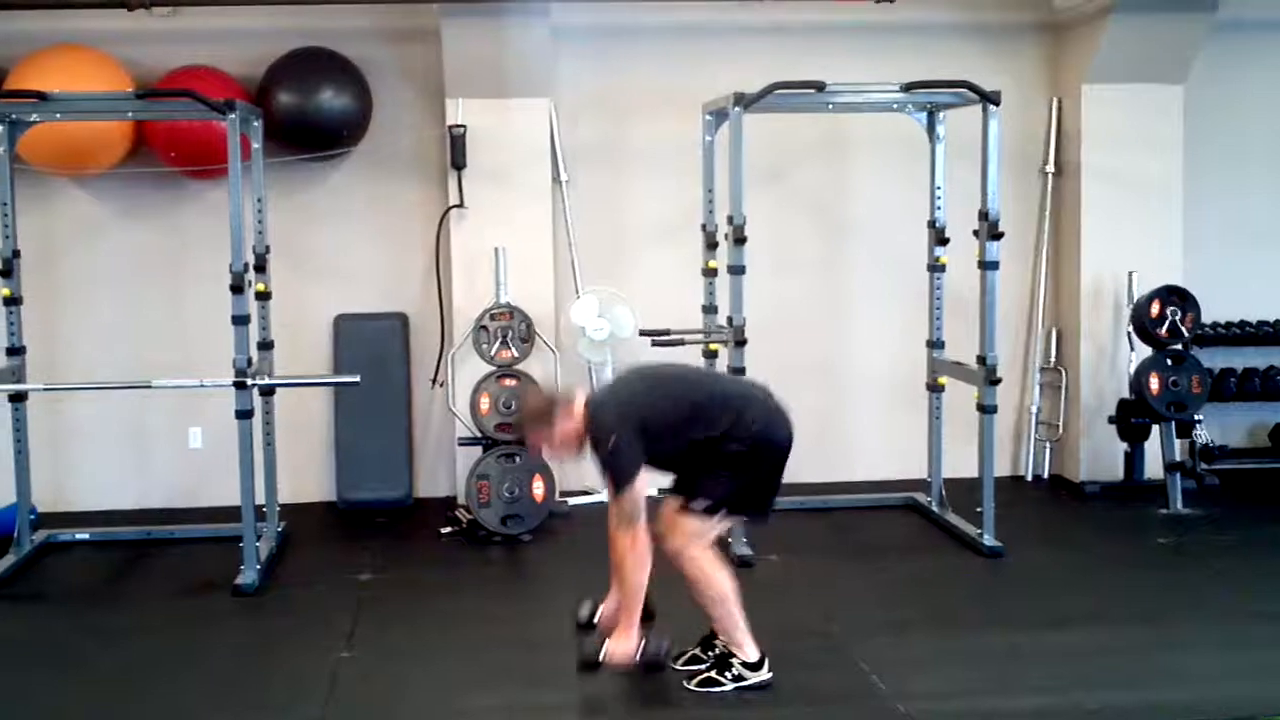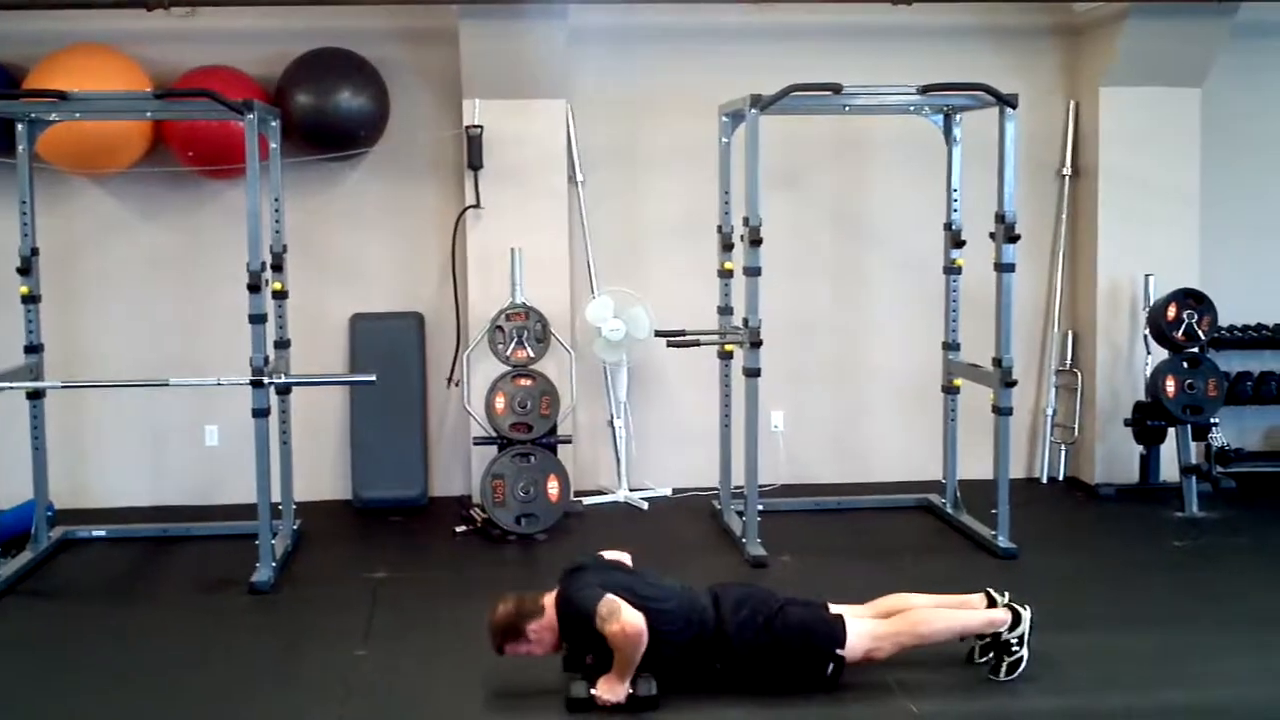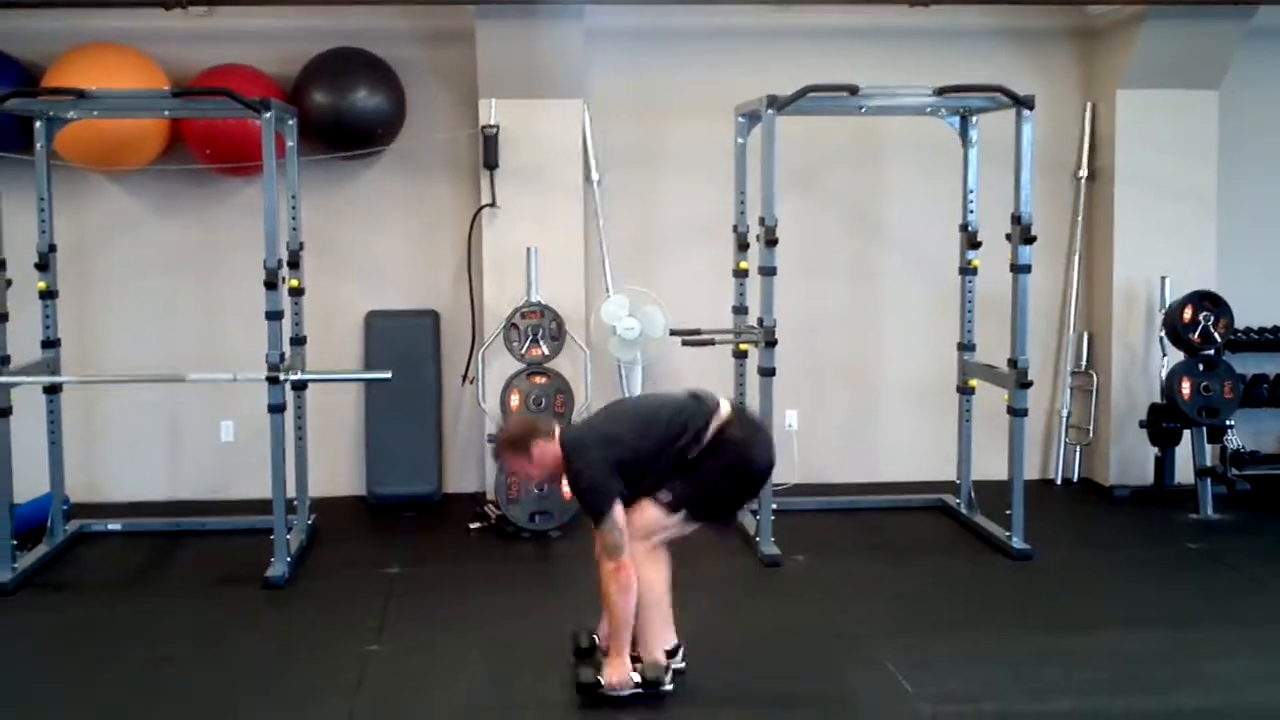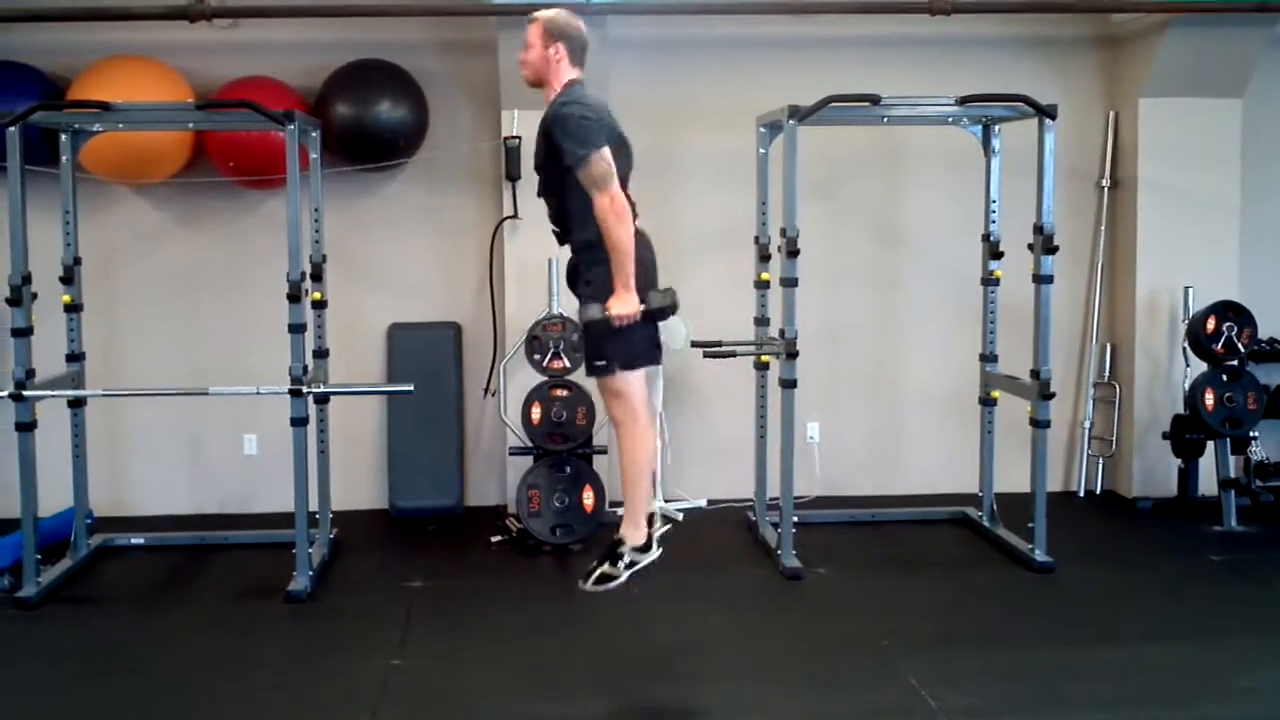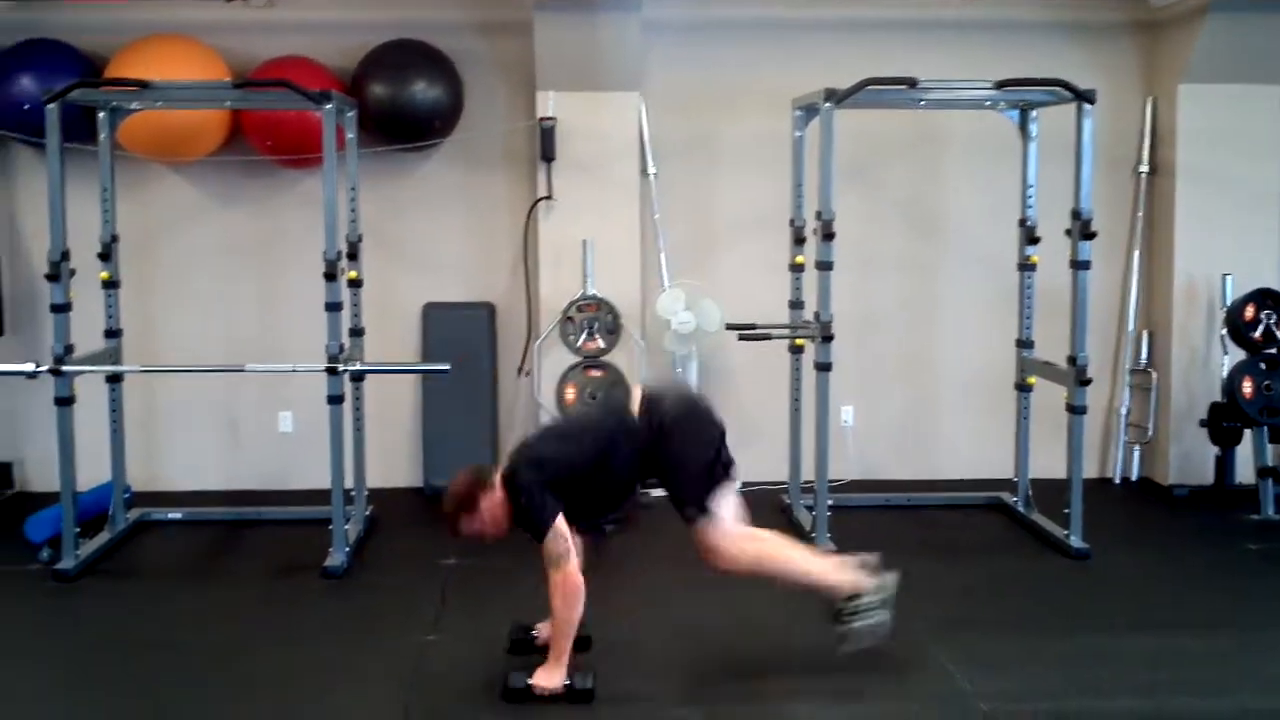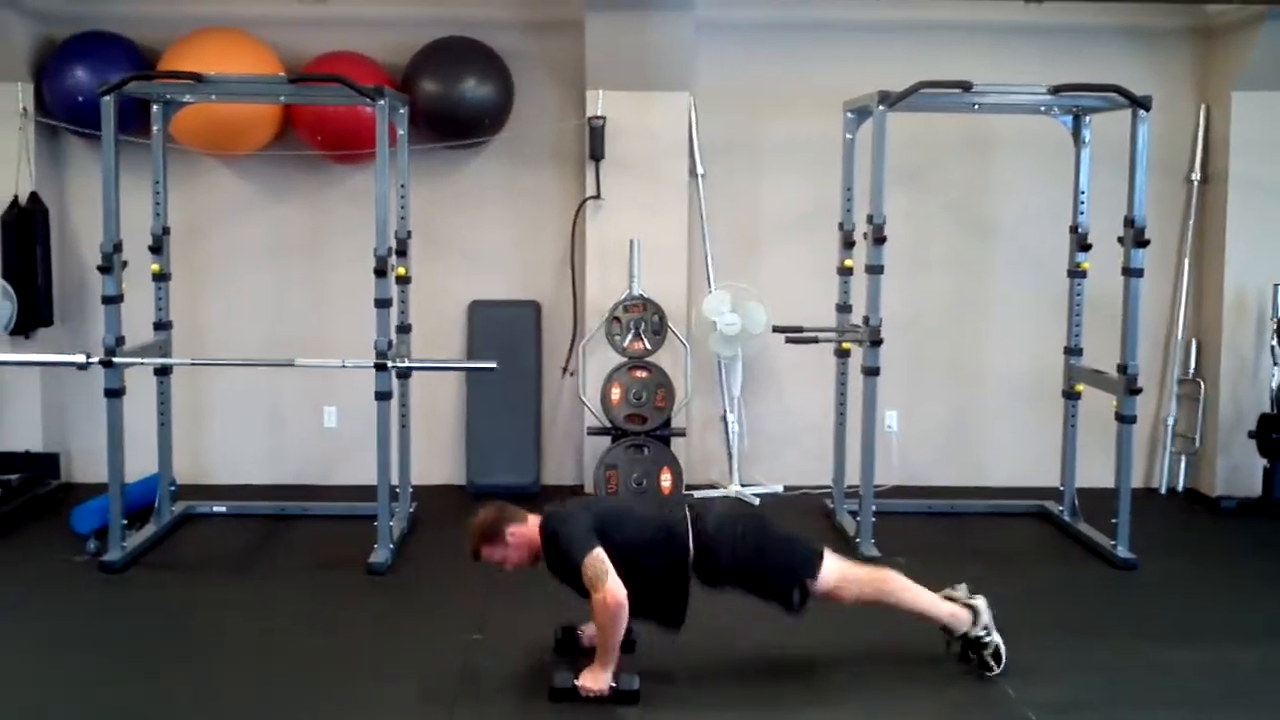
dt=0.7s
person 1, frame 1
left shoulder: (609, 427)
right shoulder: (603, 413)
left elbow: (630, 535)
right elbow: (620, 515)
left wrist: (628, 630)
right wrist: (615, 597)
left hip: (755, 433)
right hip: (734, 428)
left knee: (682, 539)
right knee: (674, 522)
left ankle: (748, 660)
right ankle: (725, 638)
person 1, frame 2
left shoulder: (575, 602)
right shoulder: (580, 576)
left elbow: (631, 627)
right elbow: (624, 558)
left wrist: (618, 678)
right wrist: (607, 641)
left hip: (738, 634)
right hip: (727, 608)
left knee: (877, 639)
right knee: (864, 617)
left ankle: (1003, 620)
right ankle: (987, 604)
person 1, frame 3
left shoulder: (586, 466)
right shoulder: (580, 444)
left elbow: (616, 562)
right elbow: (609, 543)
left wrist: (618, 656)
right wrist: (611, 620)
left hip: (734, 445)
right hip: (728, 435)
left knee: (634, 536)
right knee: (637, 533)
left ankle: (657, 664)
right ankle: (665, 649)
person 1, frame 4
left shoulder: (569, 111)
right shoulder: (578, 110)
left elbow: (611, 203)
left wrist: (624, 288)
left hip: (607, 269)
right hip: (606, 268)
left knee: (626, 400)
right knee: (627, 400)
left ankle: (635, 539)
right ankle: (641, 521)
person 1, frame 5
left shoulder: (524, 488)
left elbow: (568, 577)
right elbow: (567, 553)
left wrist: (556, 664)
right wrist: (558, 623)
left hip: (668, 431)
right hip: (663, 417)
left knee: (725, 547)
right knee: (727, 537)
left ankle: (857, 587)
right ankle: (850, 572)
person 1, frame 6
left shoulder: (560, 533)
right shoulder: (560, 520)
left elbow: (612, 596)
left wrist: (602, 667)
right wrist: (604, 626)
left hip: (717, 539)
right hip: (708, 527)
left knee: (840, 582)
right knee: (836, 578)
left ankle: (964, 617)
right ankle: (954, 601)
